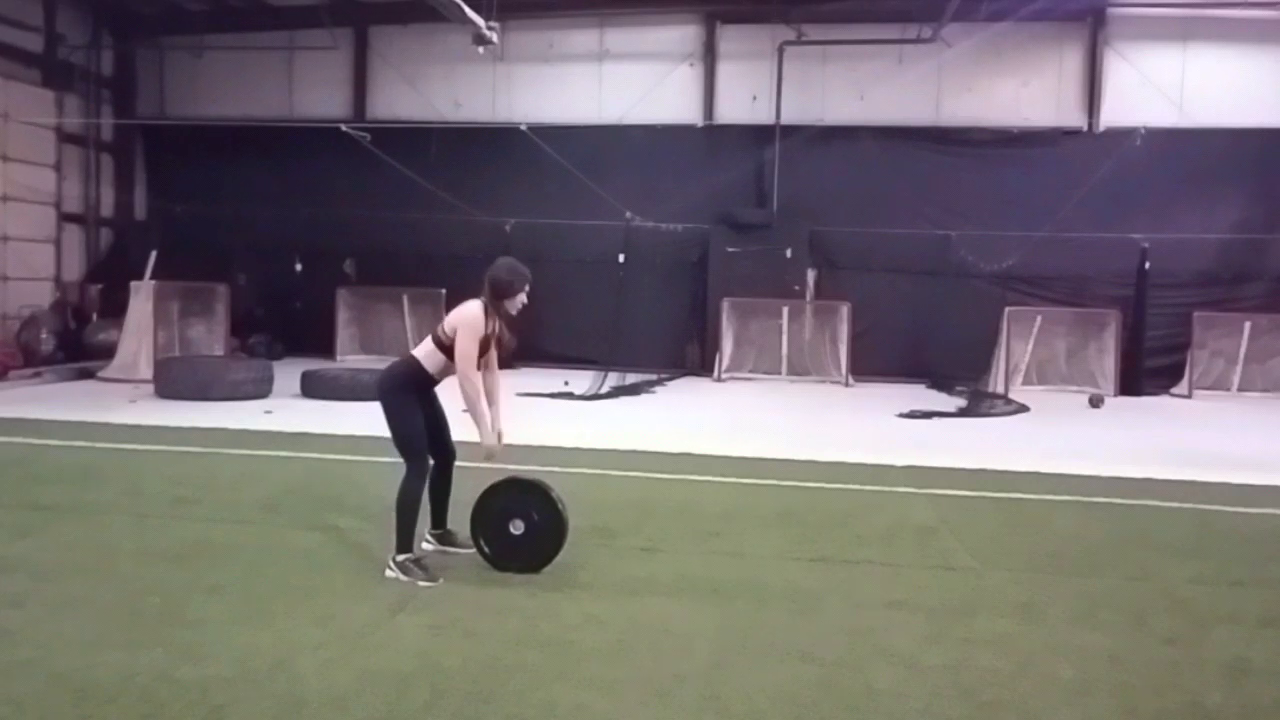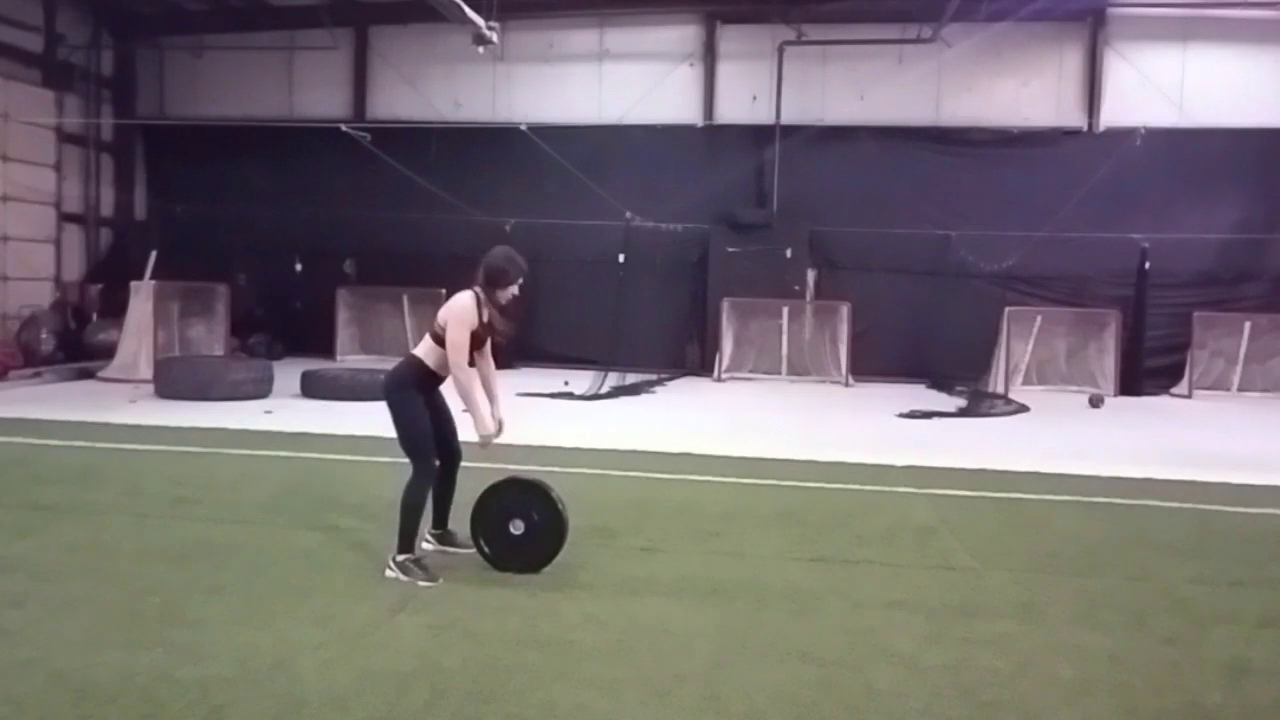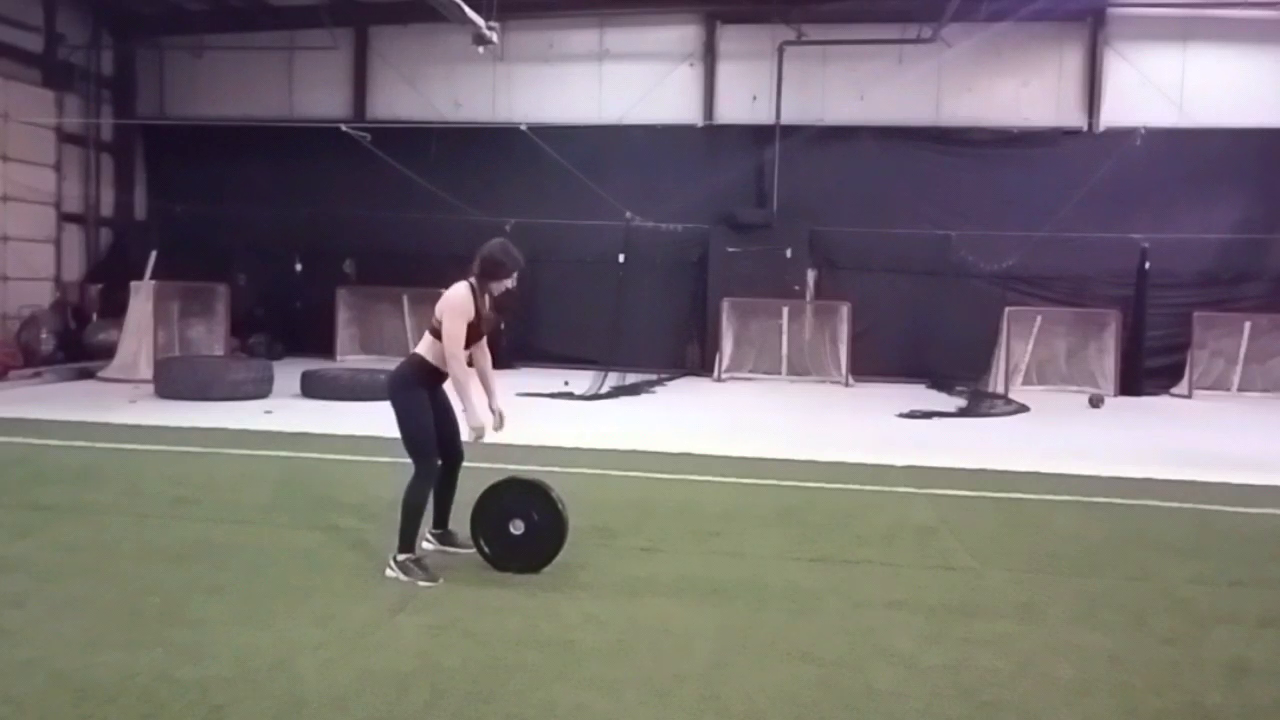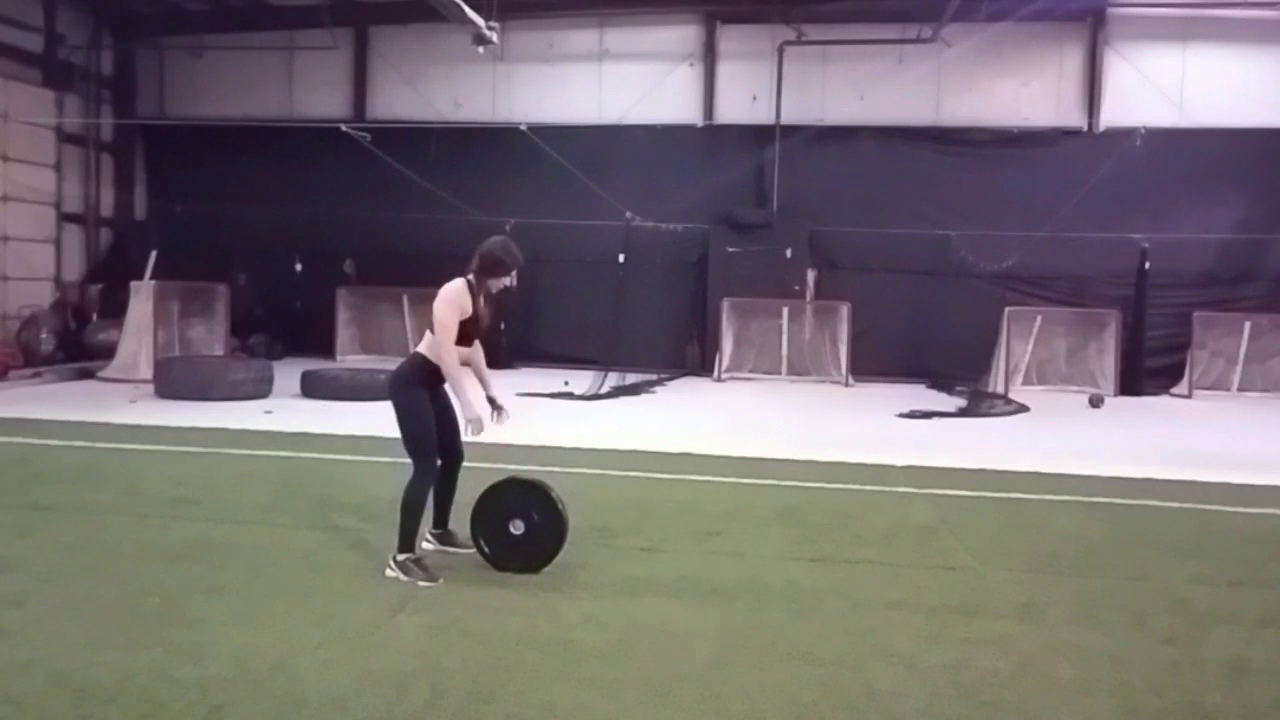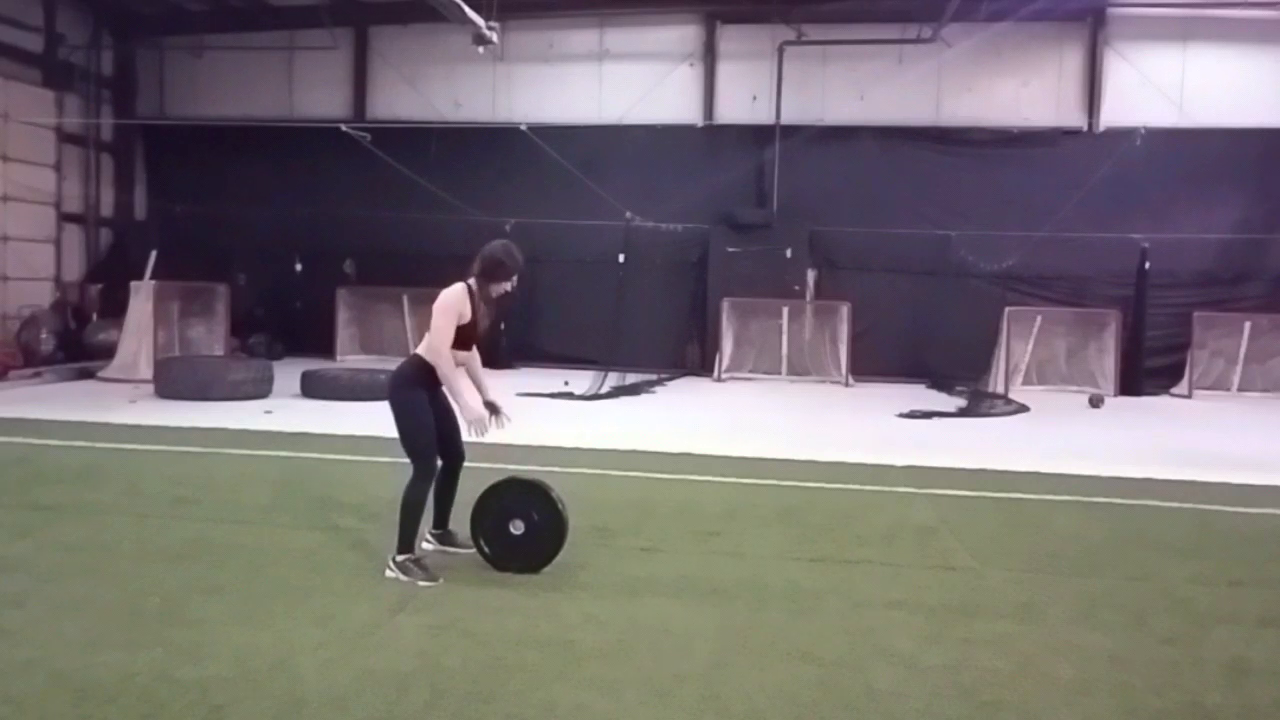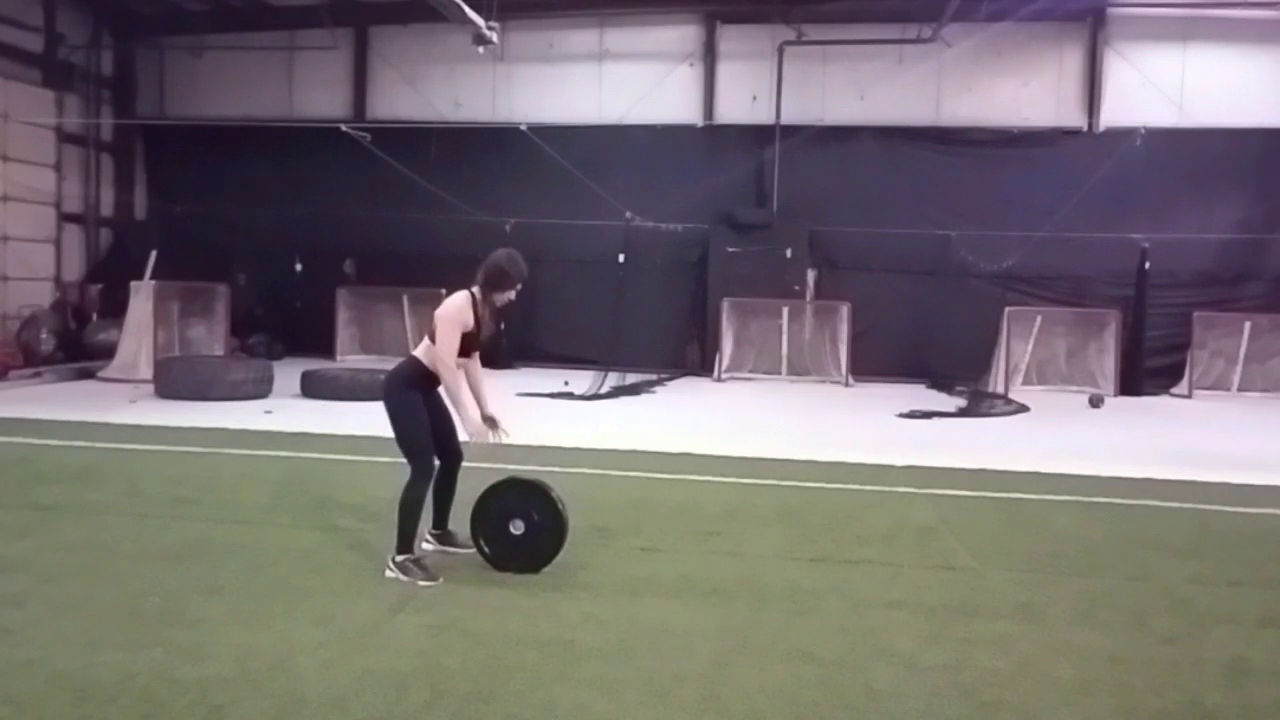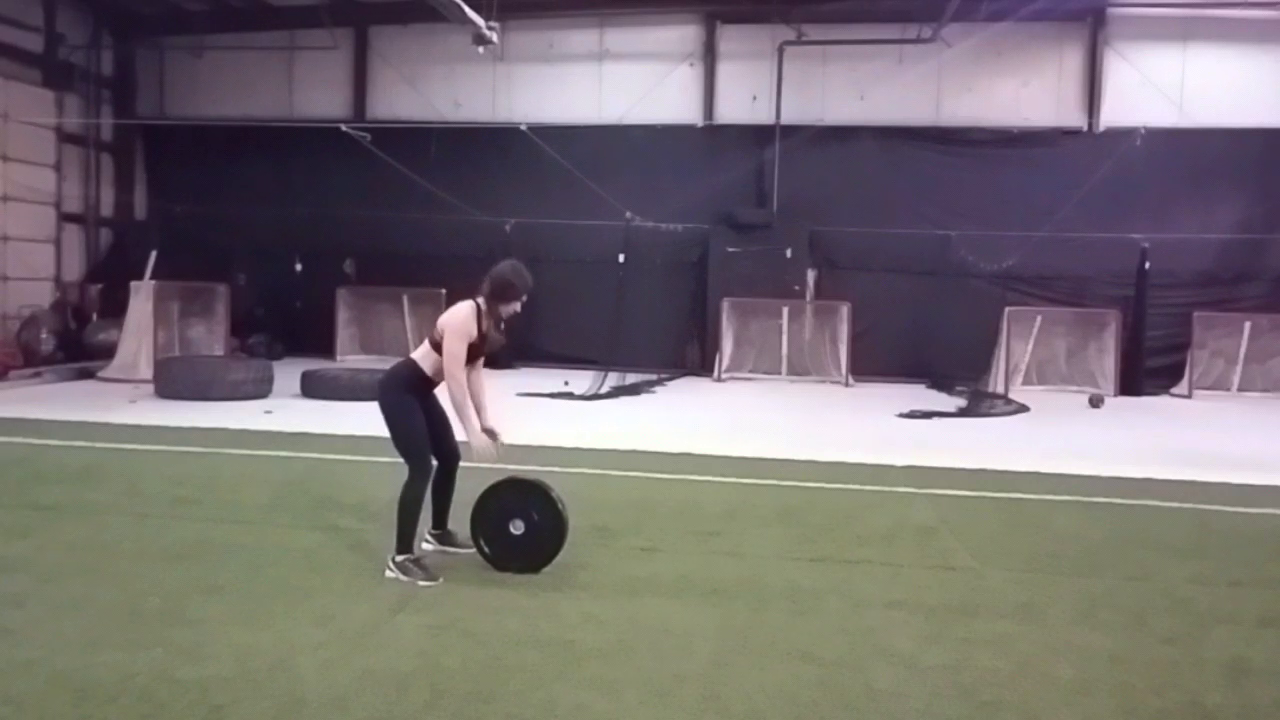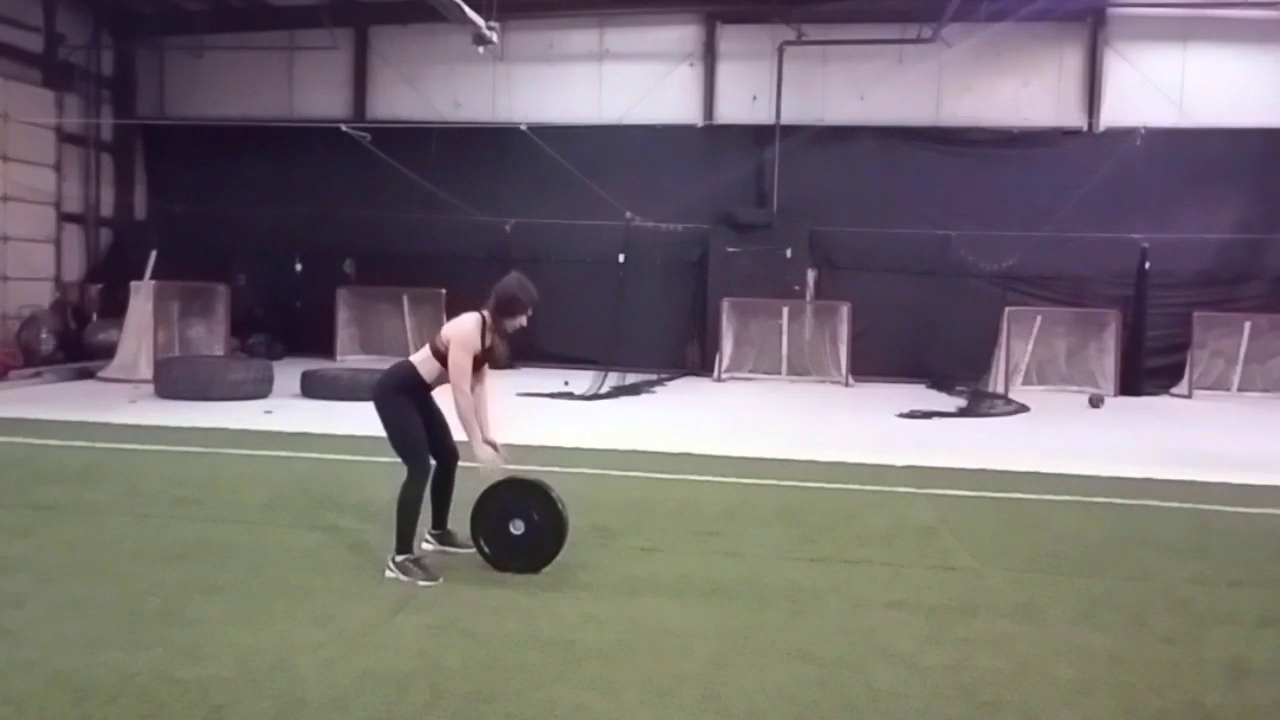
dt=0.1s
person 1, frame 1
left shoulder: (493, 318)
right shoulder: (473, 316)
left elbow: (490, 371)
right elbow: (467, 378)
left wrist: (496, 421)
right wrist: (483, 430)
left hip: (420, 387)
right hip: (399, 386)
left knee: (446, 457)
right knee: (418, 466)
left ankle: (437, 533)
right ankle: (401, 558)
person 1, frame 2
left shoulder: (488, 307)
right shoulder: (464, 305)
left elbow: (484, 358)
right elbow: (459, 367)
left wrist: (495, 407)
right wrist: (479, 419)
left hip: (426, 387)
right hip: (405, 385)
left knee: (451, 458)
right knee: (425, 467)
left ankle: (438, 533)
right ankle: (401, 558)
person 1, frame 3
left shoulder: (482, 298)
right shoulder: (460, 296)
left elbow: (480, 350)
right elbow: (454, 358)
left wrist: (493, 399)
right wrist: (471, 410)
left hip: (430, 385)
right hip: (410, 384)
left knee: (453, 457)
right knee: (427, 467)
left ankle: (438, 532)
right ankle: (402, 558)
person 1, frame 4
left shoulder: (479, 294)
right shoulder: (456, 292)
left elbow: (472, 346)
right elbow: (444, 351)
left wrist: (489, 391)
right wrist: (467, 403)
left hip: (431, 385)
right hip: (411, 384)
left knee: (453, 457)
right knee: (427, 466)
left ankle: (438, 532)
right ankle: (402, 557)
person 1, frame 5
left shoulder: (479, 298)
right shoulder: (455, 296)
left elbow: (468, 350)
right elbow: (440, 354)
left wrist: (485, 396)
right wrist: (465, 404)
left hip: (430, 387)
right hip: (410, 385)
left knee: (454, 457)
right knee: (426, 467)
left ankle: (438, 532)
right ankle: (401, 558)
person 1, frame 6
left shoulder: (484, 308)
right shoulder: (459, 306)
left elbow: (470, 360)
right elbow: (447, 365)
left wrist: (484, 409)
right wrist: (468, 418)
left hip: (425, 388)
right hip: (404, 387)
left knee: (452, 457)
right knee: (423, 466)
left ankle: (438, 532)
right ankle: (400, 558)
person 1, frame 7
left shoulder: (488, 318)
right shoulder: (463, 316)
left elbow: (474, 370)
right elbow: (454, 379)
left wrist: (484, 421)
right wrist: (473, 432)
left hip: (421, 390)
right hip: (399, 388)
left knee: (450, 458)
right knee: (421, 467)
left ankle: (438, 532)
right ankle: (401, 558)
person 1, frame 8
left shoulder: (491, 332)
right shoulder: (468, 330)
left elbow: (478, 384)
right elbow: (460, 393)
left wrist: (485, 434)
right wrist: (477, 445)
left hip: (416, 391)
right hip: (394, 391)
left knee: (448, 456)
right knee: (419, 467)
left ankle: (438, 533)
right ankle: (400, 558)
